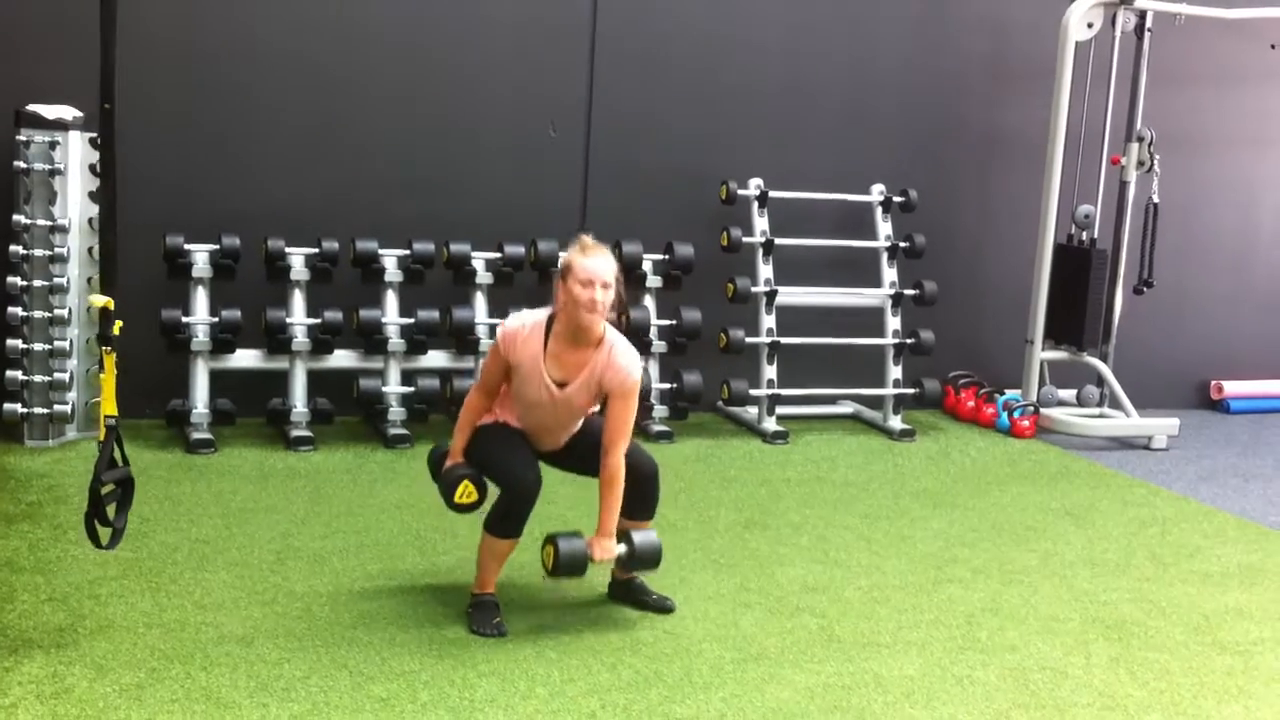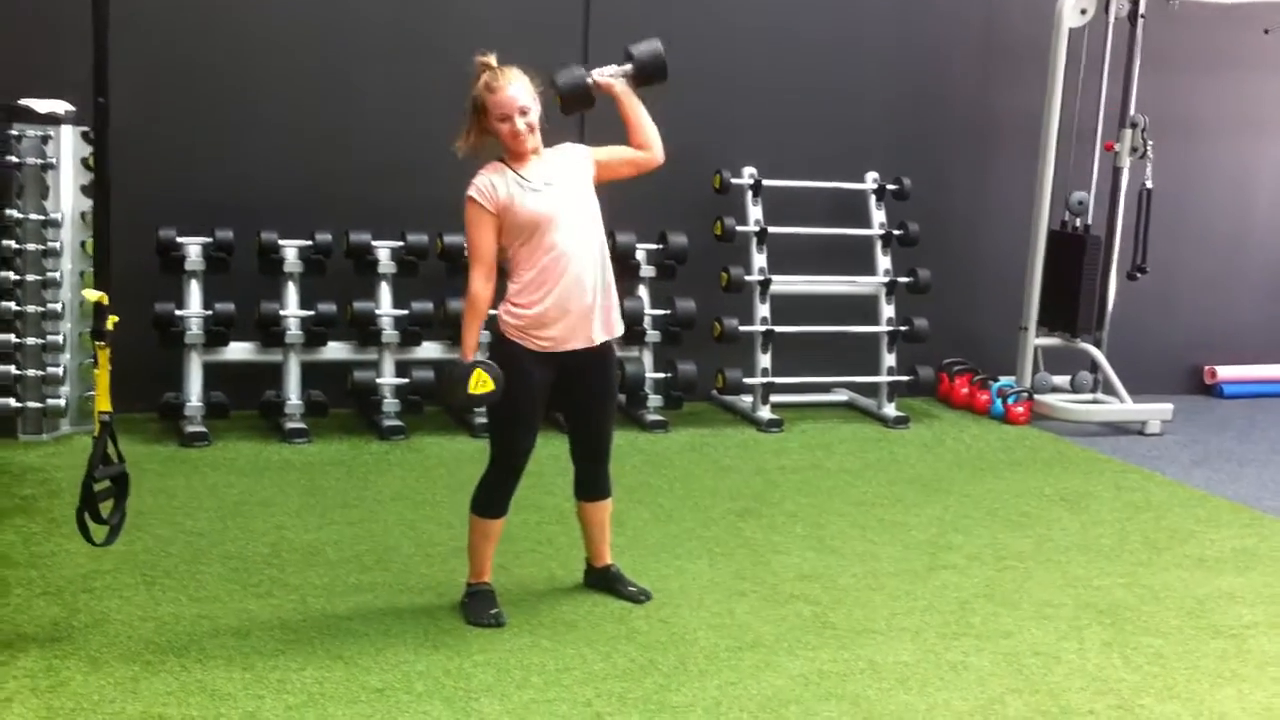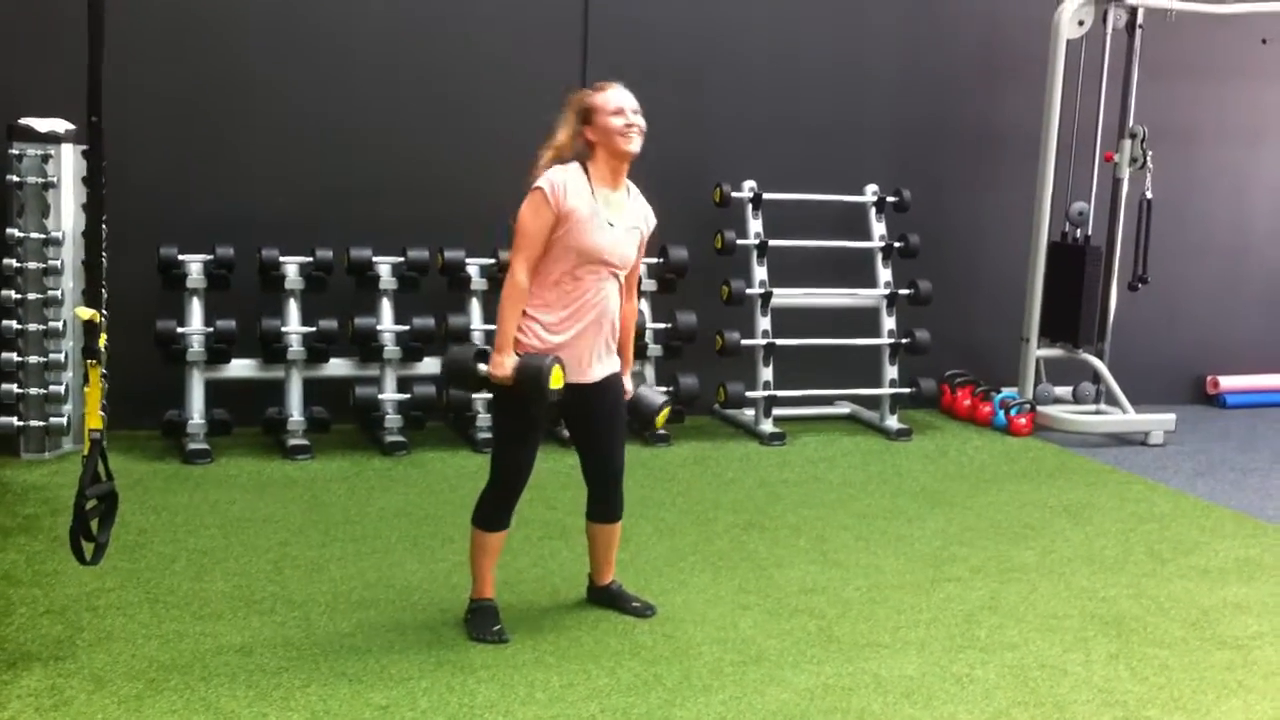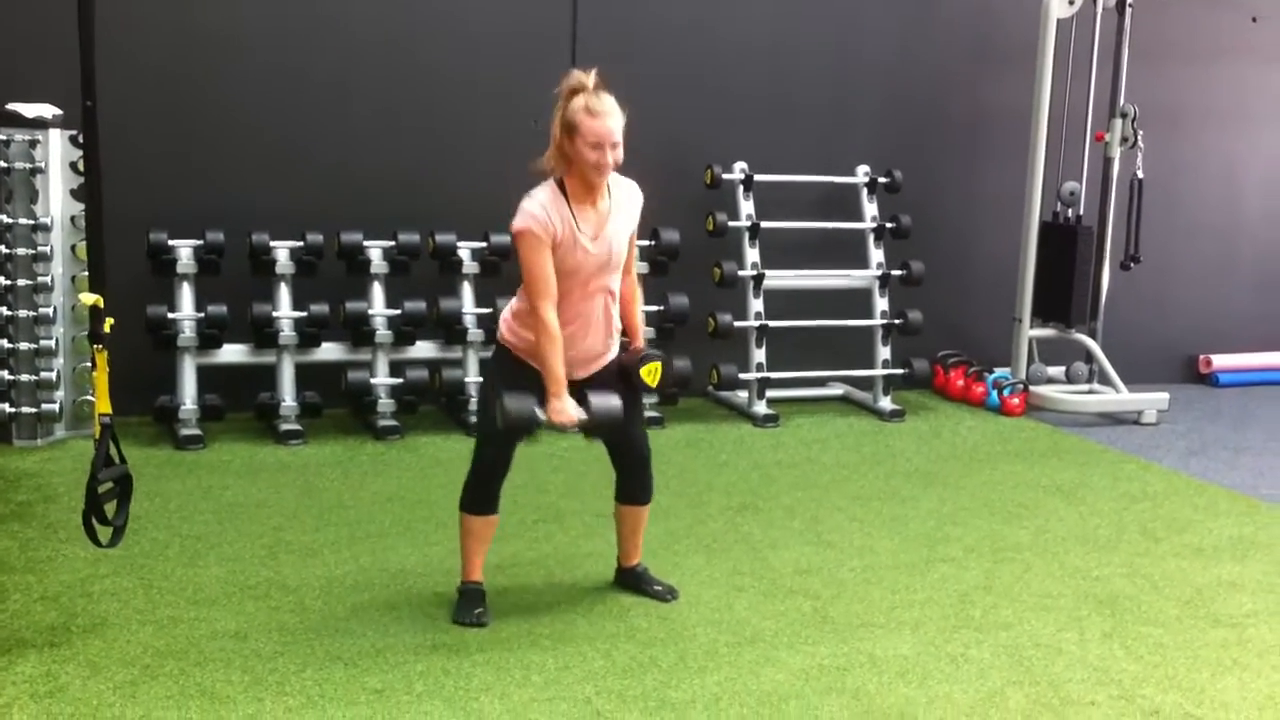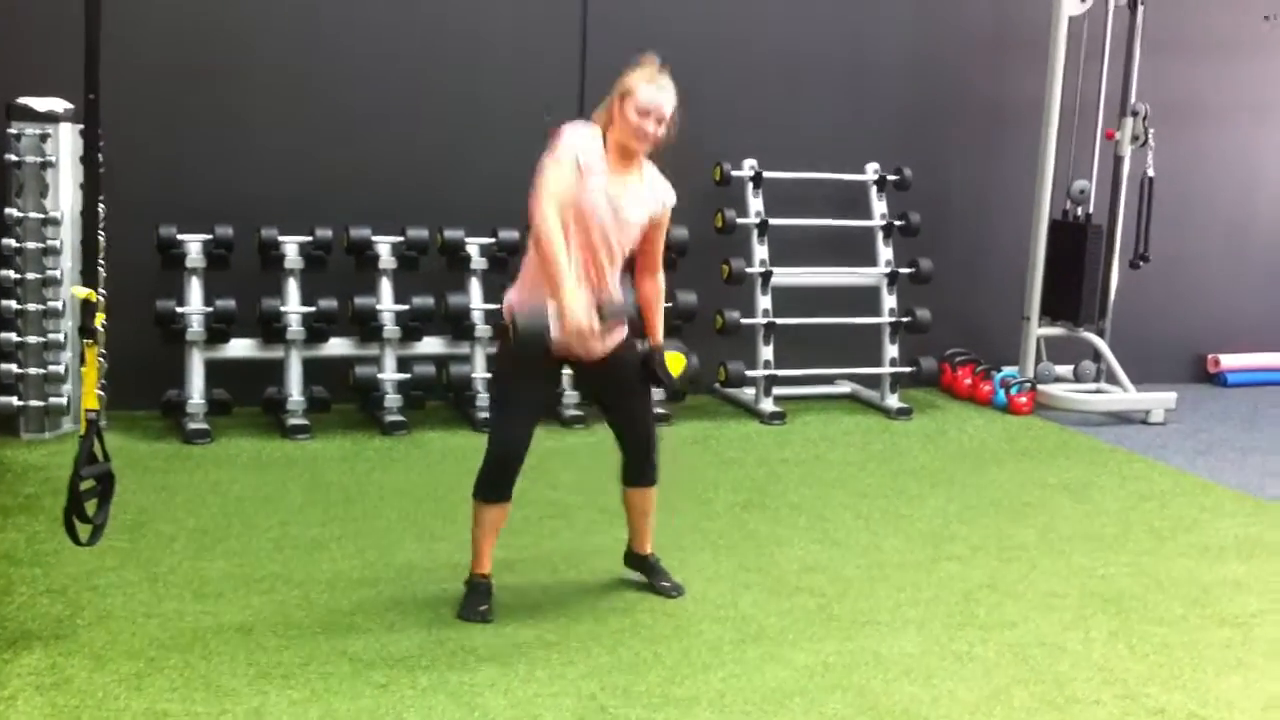
dt=1s
person 1, frame 1
left shoulder: (620, 359)
right shoulder: (518, 333)
left elbow: (613, 451)
right elbow: (482, 394)
left wrist: (606, 534)
right wrist: (456, 453)
left hip: (568, 430)
right hip: (503, 429)
left knee: (642, 472)
right knee: (522, 484)
left ankle: (625, 580)
right ankle: (483, 596)
person 1, frame 2
left shoulder: (572, 158)
right shoulder: (488, 187)
left elbow: (649, 155)
right elbow: (480, 279)
left wrist: (621, 92)
right wrist: (468, 356)
left hip: (592, 339)
right hip: (525, 346)
left knee: (594, 456)
right knee: (507, 465)
left ankle: (601, 566)
right ankle: (478, 586)
person 1, frame 3
left shoulder: (641, 210)
right shoulder: (557, 187)
right elbow: (520, 273)
left wrist: (627, 368)
right wrist: (502, 350)
left hip: (598, 368)
right hip: (534, 363)
left knee: (609, 479)
right knee: (507, 481)
left ankle: (603, 583)
right ankle: (481, 601)
person 1, frame 4
left shoulder: (628, 196)
right shoulder: (538, 214)
right elbow: (544, 313)
left wrist: (639, 343)
right wrist: (555, 394)
left hip: (600, 356)
right hip: (526, 355)
left knee: (636, 456)
right knee: (492, 459)
left ankle: (630, 567)
right ankle: (472, 584)
person 1, frame 5
left shoulder: (657, 190)
right shoulder: (578, 145)
left elbow: (649, 272)
right elbow: (545, 216)
left wrist: (656, 341)
right wrist: (567, 297)
left hip: (608, 334)
left knee: (641, 441)
right knee: (507, 450)
left ankle: (642, 555)
right ankle: (479, 579)
